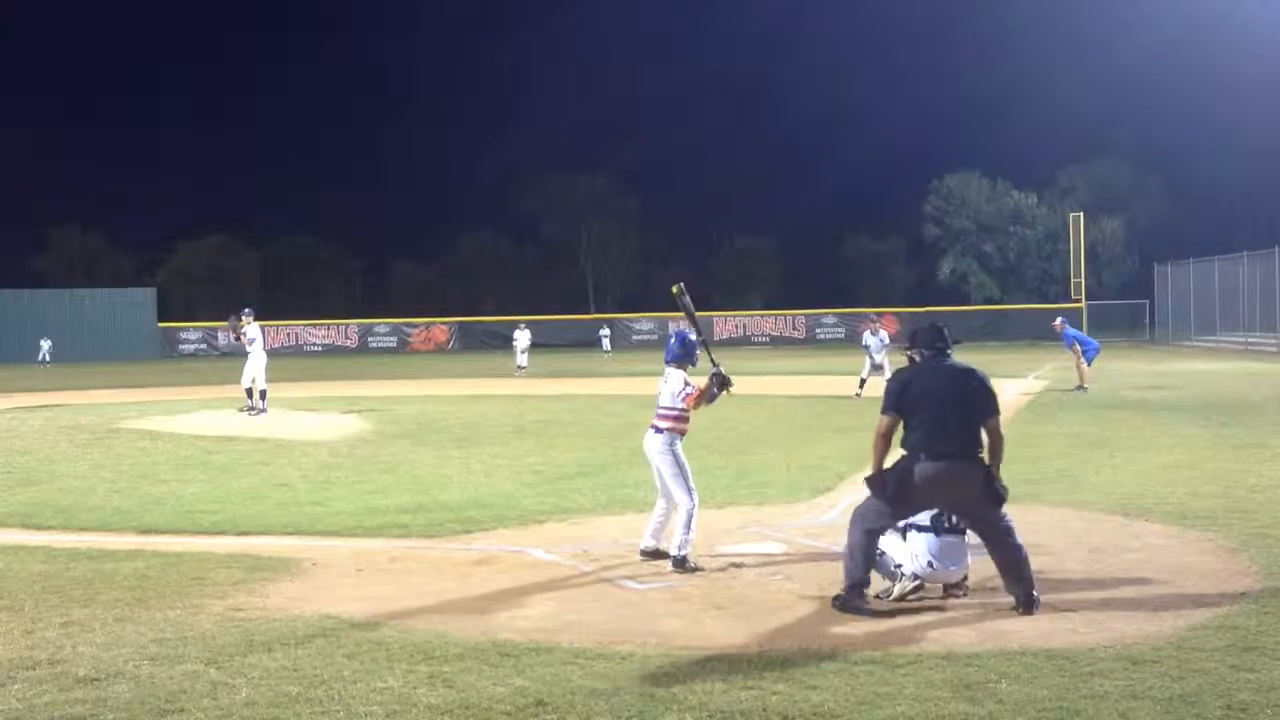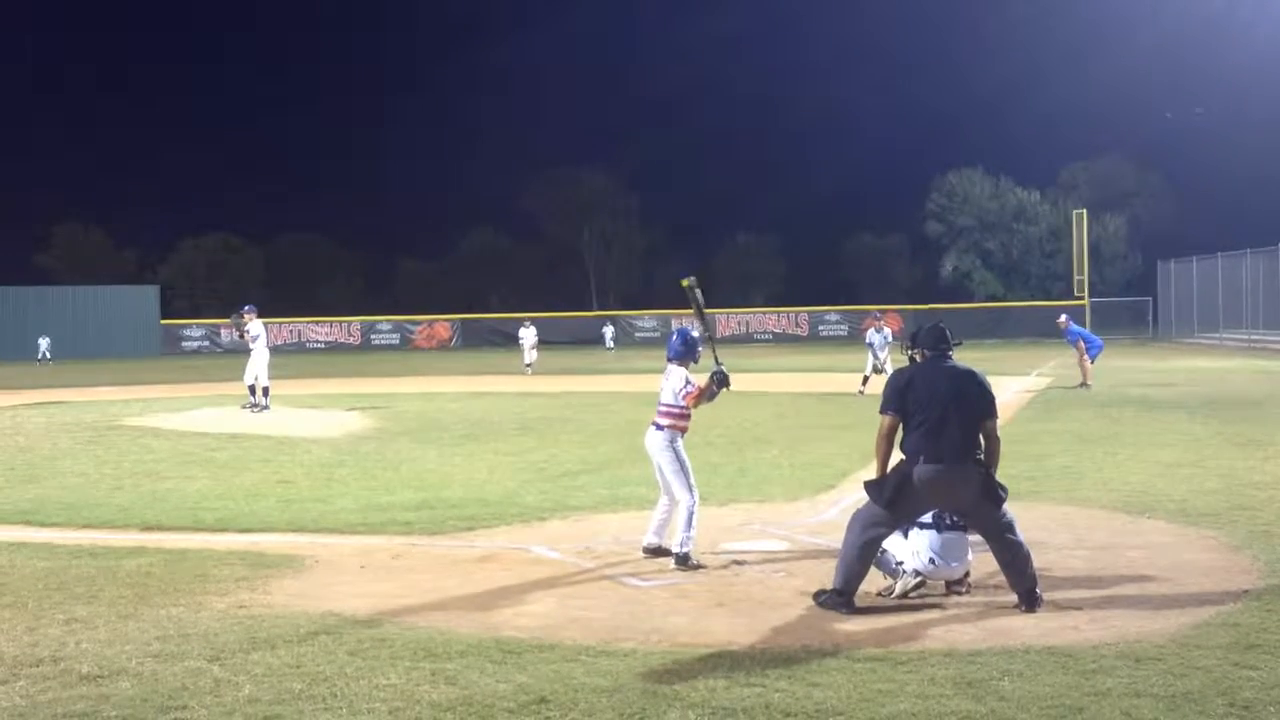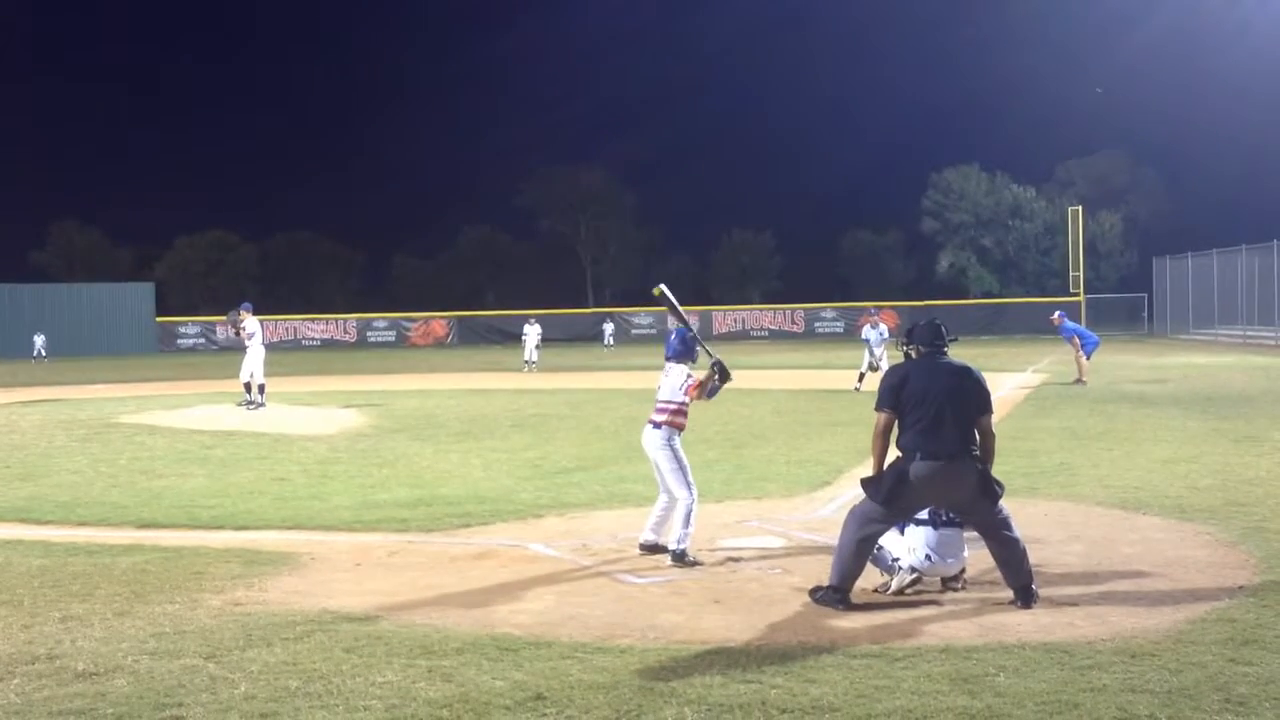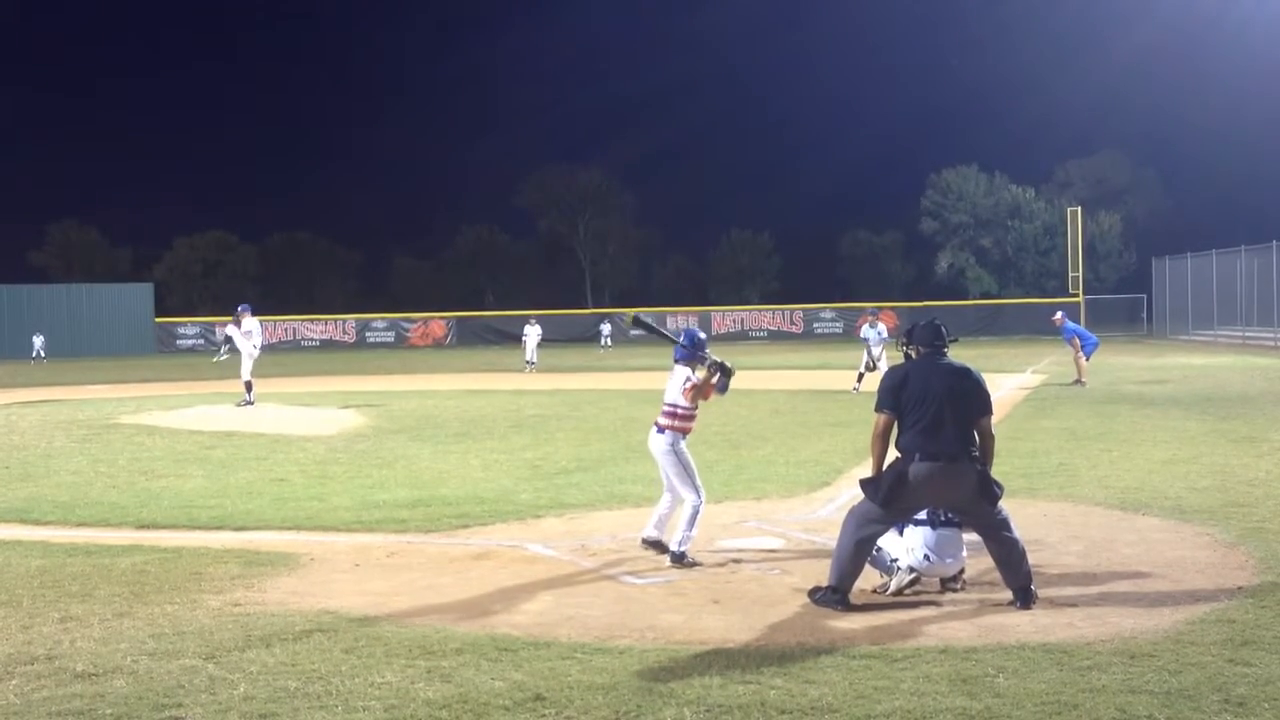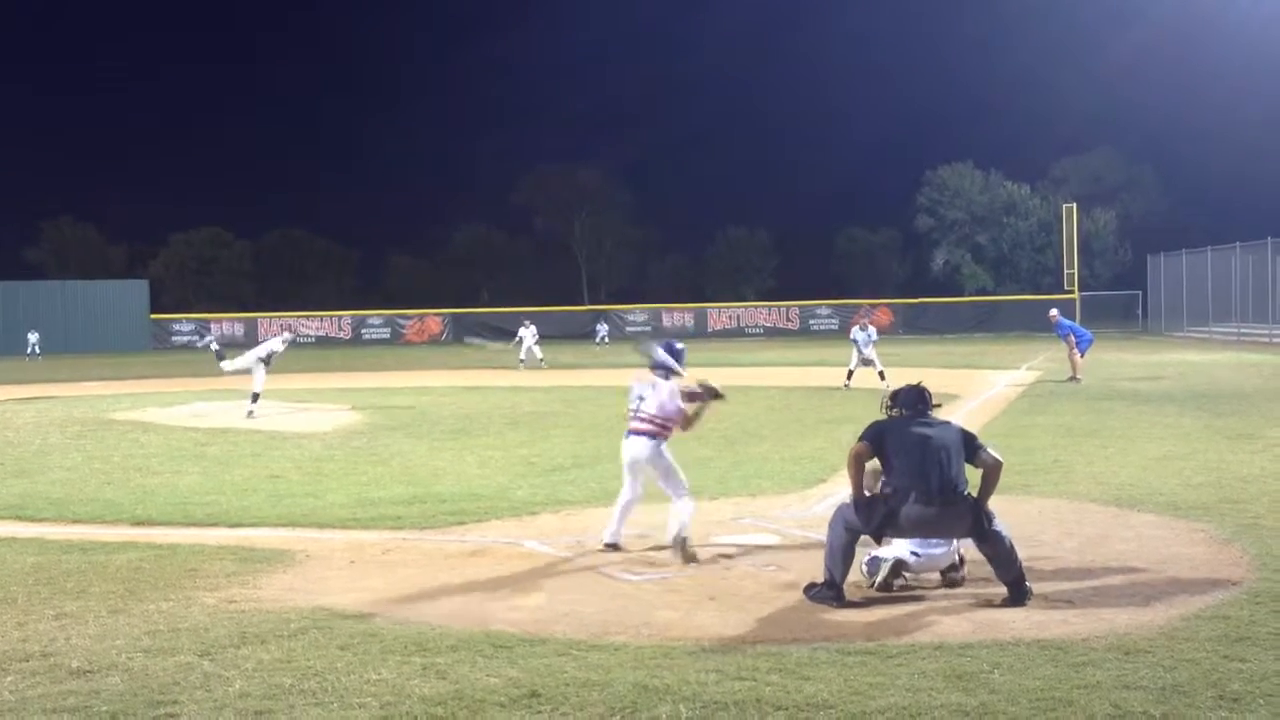
dt=1s
person 1, frame 1
left shoulder: (904, 378)
right shoulder: (974, 377)
left elbow: (884, 431)
right elbow: (995, 433)
left wrist: (877, 470)
right wrist: (993, 472)
left hip: (922, 471)
right hip: (968, 471)
left knee: (866, 520)
right knee: (999, 530)
left ankle: (854, 593)
right ankle: (1026, 596)
person 1, frame 2
left shoulder: (903, 378)
right shoulder: (975, 380)
left elbow: (887, 432)
right elbow: (992, 437)
left wrist: (881, 478)
right wrist: (988, 478)
left hip: (919, 473)
right hip: (967, 474)
left knee: (865, 526)
right knee: (1002, 530)
left ankle: (841, 594)
right ankle: (1029, 594)
person 1, frame 3
left shoulder: (899, 375)
right shoulder: (971, 375)
left elbow: (882, 429)
right elbow: (987, 433)
left wrist: (877, 475)
right wrist: (983, 475)
left hip: (916, 470)
right hip: (963, 471)
left knee: (862, 522)
right knee: (997, 526)
left ankle: (837, 591)
right ankle: (1025, 590)
person 1, frame 4
left shoulder: (898, 375)
right shoulder: (971, 376)
left elbow: (882, 431)
right elbow: (986, 434)
left wrist: (876, 477)
right wrist: (983, 476)
left hip: (916, 471)
right hip: (963, 472)
left knee: (861, 522)
right knee: (996, 526)
left ankle: (836, 592)
right ankle: (1023, 591)
person 1, frame 5
left shoulder: (883, 427)
right shoulder: (953, 430)
left elbow: (856, 456)
right elbow: (994, 462)
left wrist: (859, 500)
right wrist: (979, 504)
left hip: (908, 513)
right hip: (956, 515)
left knee: (844, 517)
right knee: (984, 520)
left ankle: (831, 589)
right ankle: (1018, 588)
person 2, frame 1
left shoulder: (672, 374)
right shoulder: (678, 376)
left elbow: (700, 400)
right elbow: (695, 403)
left wrist: (718, 387)
right wrist: (711, 381)
left hip: (656, 439)
right hip: (666, 442)
left knee: (668, 498)
right knee: (688, 500)
left ankle: (649, 547)
right ankle: (679, 557)
person 2, frame 2
left shoulder: (673, 371)
right shoulder: (679, 374)
left elbow: (700, 398)
right elbow: (694, 402)
left wrist: (717, 386)
right wrist: (711, 380)
left hip: (657, 436)
right hip: (667, 439)
left knee: (670, 495)
right knee: (688, 497)
left ankle: (652, 544)
right ankle: (681, 554)
person 2, frame 3
left shoulder: (672, 370)
right shoulder: (679, 371)
left elbow: (703, 394)
right elbow: (697, 394)
left wrist: (718, 380)
right wrist: (711, 372)
left hip: (655, 434)
right hip: (663, 437)
left knee: (669, 493)
right knee: (687, 494)
left ankle: (648, 541)
right ankle: (678, 551)
person 2, frame 4
left shoulder: (685, 372)
right shoulder: (684, 373)
left elbow: (716, 390)
right elbow: (692, 397)
left wrist: (722, 375)
right wrist: (710, 373)
left hip: (662, 438)
right hip: (670, 441)
left knee: (673, 493)
right knee: (695, 497)
left ankle: (651, 536)
right ankle: (677, 552)
person 2, frame 5
left shoulder: (640, 380)
right shoulder: (670, 389)
right elbow: (685, 425)
right wrist: (703, 402)
left hip: (631, 443)
right hip: (653, 447)
left knee: (630, 492)
right knee: (681, 494)
left ankle: (611, 539)
right ankle: (679, 539)
